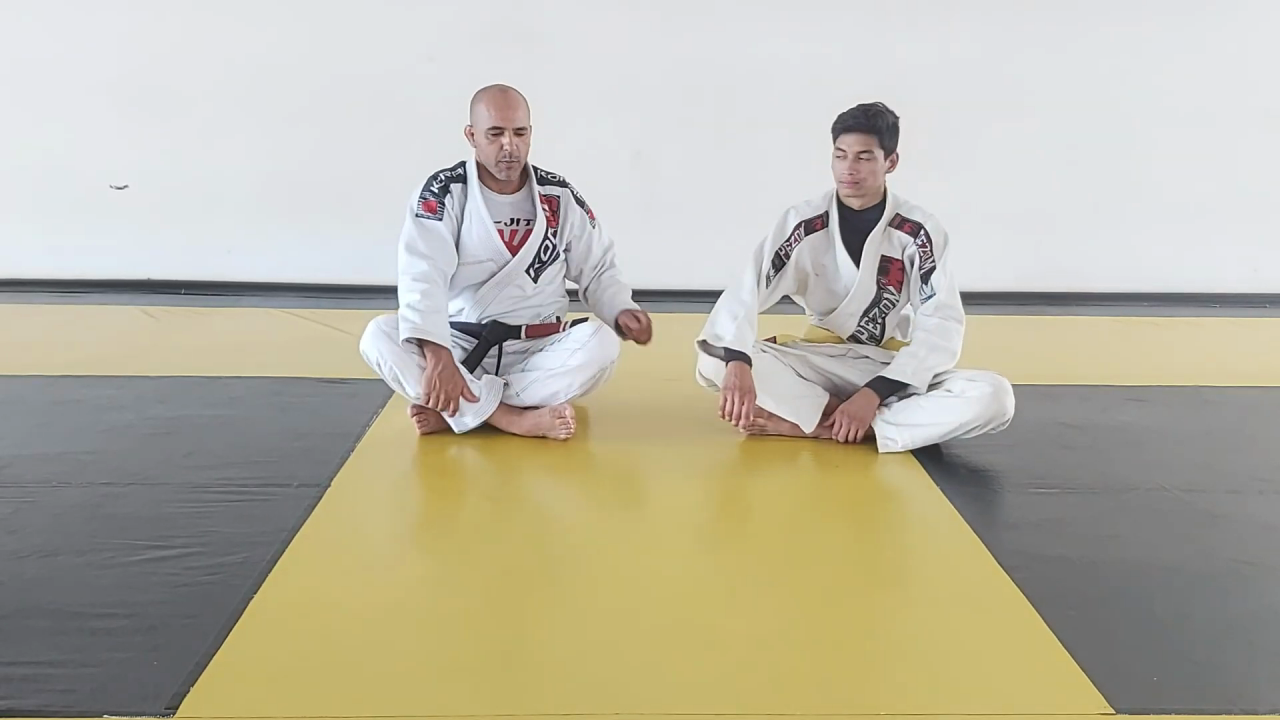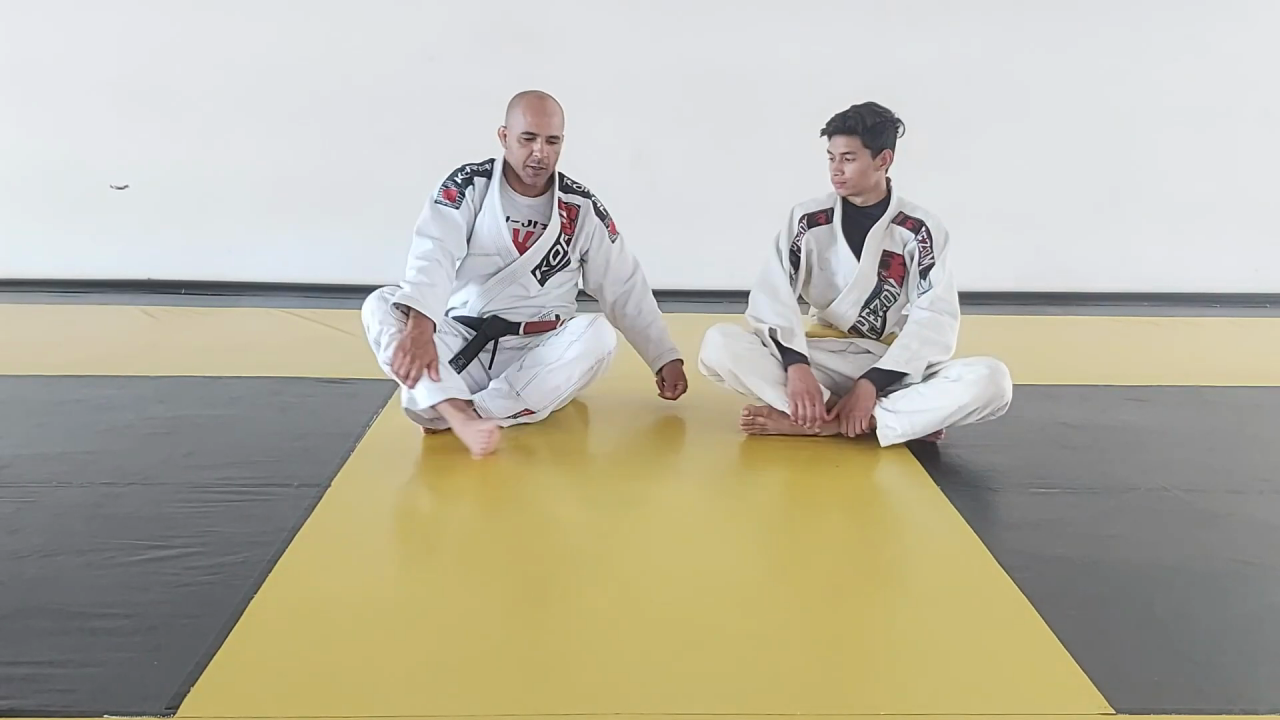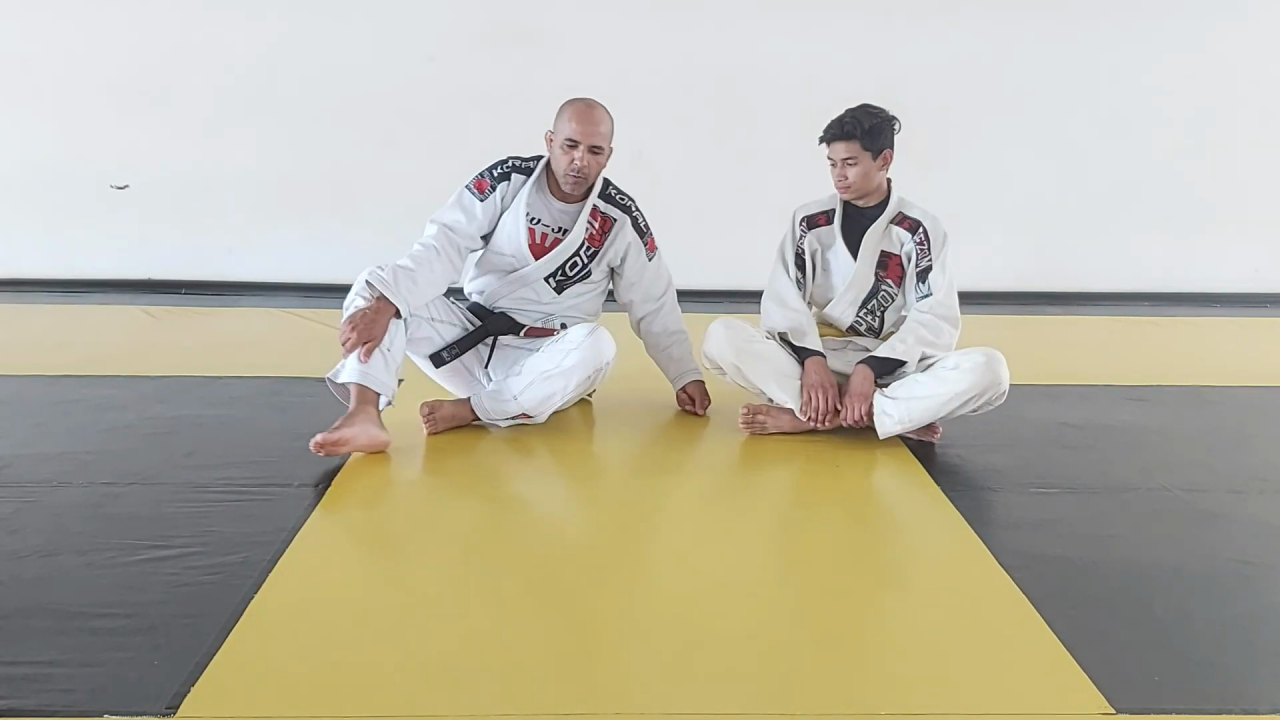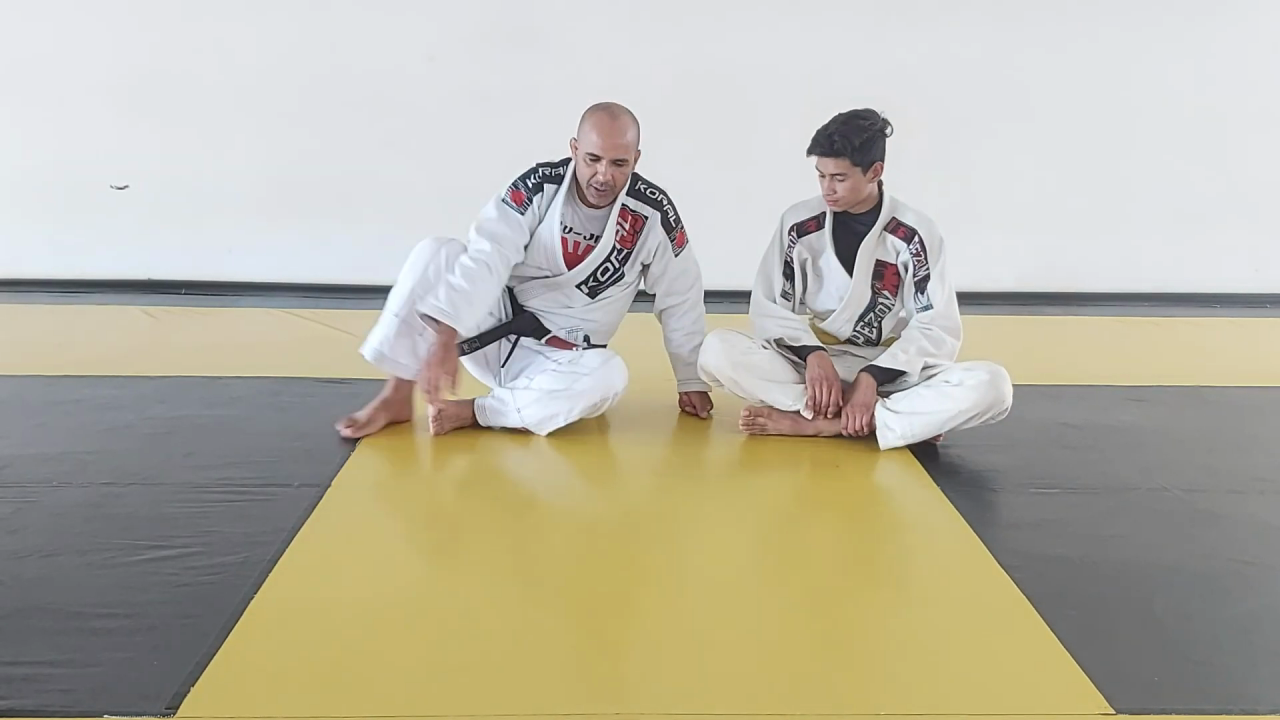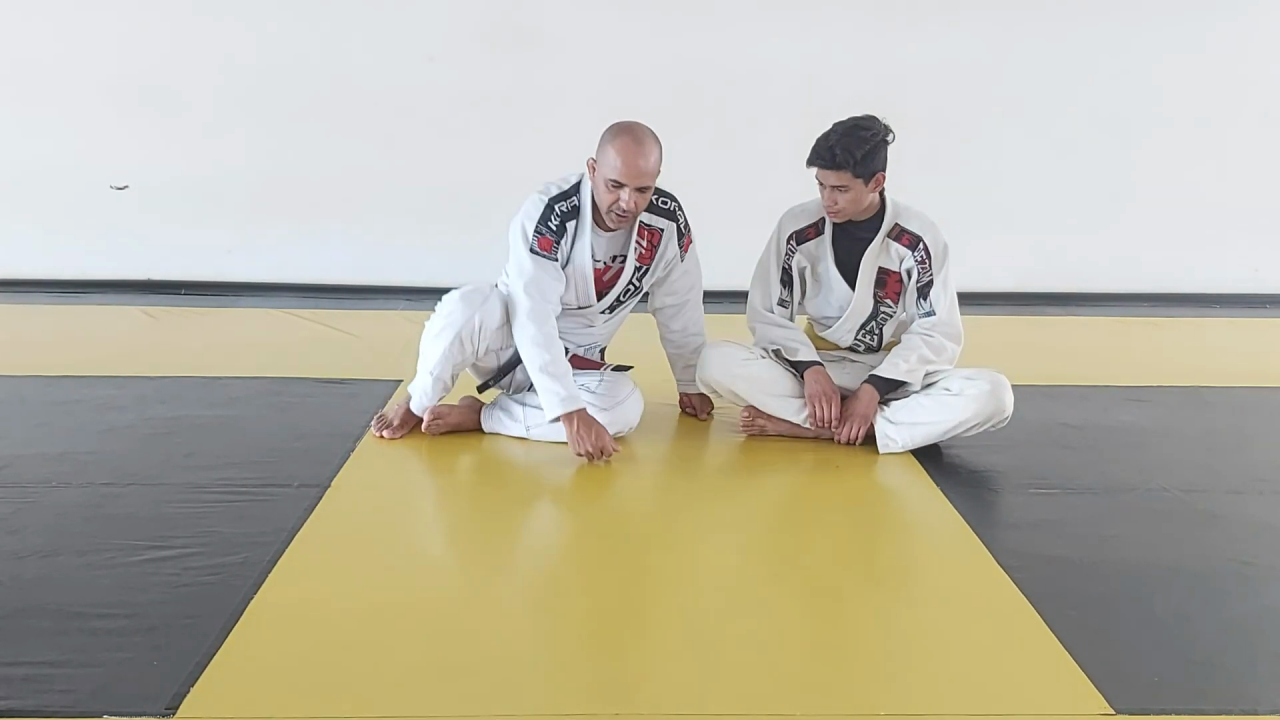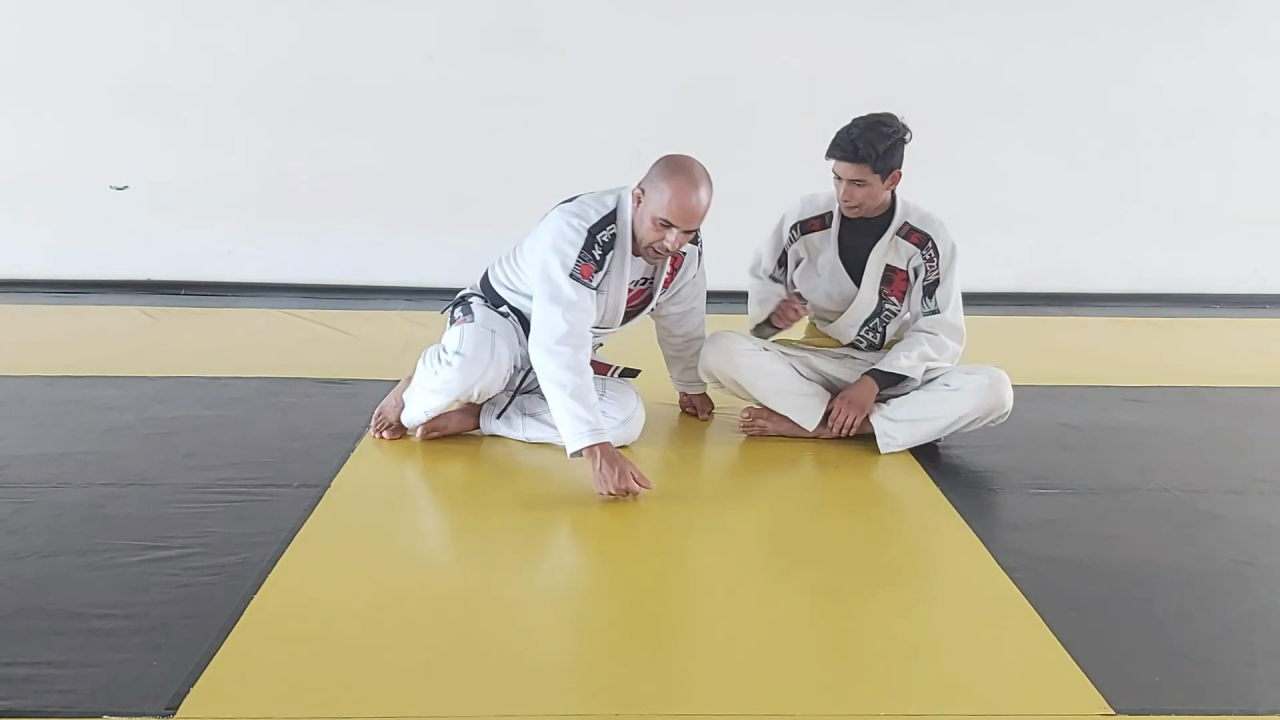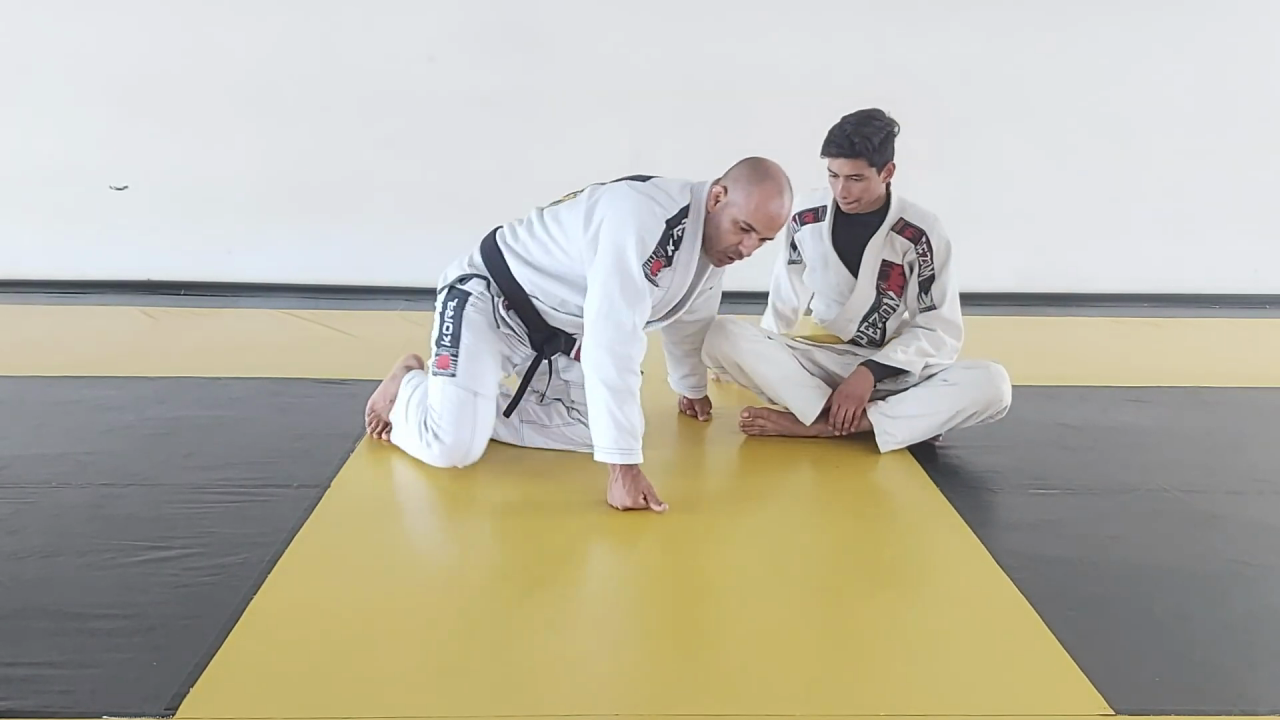
dt=0.4s
person 1, frame 1
left shoulder: (559, 196)
right shoulder: (442, 193)
left elbow: (597, 267)
right elbow: (421, 280)
left wrist: (624, 312)
right wrist: (438, 357)
left hip: (540, 351)
right hip: (462, 347)
left knee: (600, 344)
right knee: (380, 337)
left ankle: (450, 411)
right ankle: (514, 417)
person 1, frame 2
left shoulder: (581, 207)
right shoulder: (467, 185)
left elbow: (624, 288)
right elbow: (432, 260)
left wrist: (666, 357)
right wrist: (419, 325)
left hip: (539, 356)
right hip: (463, 348)
left knee: (598, 336)
right knee: (384, 306)
left ankle: (469, 409)
right ankle: (462, 423)
person 1, frame 3
left shoulder: (620, 218)
right shoulder: (507, 179)
left elbow: (655, 305)
right elbow: (442, 246)
left wrist: (686, 376)
right wrist: (385, 303)
left hip: (545, 359)
right hip: (470, 336)
left knee: (596, 346)
right knee: (378, 284)
left ankle: (470, 410)
right ankle: (364, 417)
person 1, frame 4
left shoulder: (655, 213)
right shoulder: (536, 185)
left elbow: (680, 300)
right elbow: (483, 261)
left wrist: (691, 381)
right wrist: (445, 337)
left hip: (563, 358)
right hip: (497, 329)
left knee: (608, 377)
right knee: (438, 253)
left ankle: (475, 412)
right ankle: (398, 394)
person 1, frame 5
left shoulder: (668, 219)
right shoulder: (546, 211)
left elbow: (679, 305)
right elbow: (532, 319)
left wrist: (689, 384)
right wrist: (572, 413)
left hip: (575, 360)
right hip: (511, 334)
left knee: (624, 407)
right knee: (471, 304)
left ankle: (479, 417)
right ankle: (416, 406)
person 1, frame 6
left shoulder: (681, 243)
right shoulder: (574, 230)
left elbow: (680, 316)
right elbow: (557, 350)
left wrist: (690, 385)
right wrist: (599, 452)
left hip: (568, 357)
right hip: (501, 318)
left knee: (626, 418)
right knee: (474, 366)
left ankle: (477, 414)
right ankle: (413, 397)
person 1, frame 7
left shoulder: (716, 238)
right shoulder: (645, 216)
left elbow: (687, 317)
right elbow: (614, 345)
left wrist: (691, 387)
right wrist: (624, 467)
left hip: (554, 327)
right hip: (488, 296)
left knee: (605, 423)
right knee: (452, 445)
left ankle: (479, 406)
right ankle: (407, 385)
person 2, frame 1
left shoulder: (920, 230)
right shoulder: (802, 222)
left elbow: (940, 325)
right elbow: (746, 293)
left wrist: (874, 393)
right wrist: (738, 365)
left hip: (892, 370)
right hip: (821, 363)
left knee: (993, 398)
right knee: (715, 362)
left ankle: (809, 421)
person 2, frame 2
left shoulder: (921, 229)
right shoulder: (807, 218)
left elbow: (934, 319)
right elbow: (774, 296)
left wrist: (872, 381)
right wrist: (797, 365)
left hip: (891, 367)
right hip: (819, 358)
left knee: (990, 382)
right knee: (719, 345)
left ankle: (804, 420)
person 2, frame 3
left shoulder: (921, 229)
right shoulder: (809, 220)
left elbow: (935, 321)
right elbow: (782, 300)
left wrist: (870, 368)
right wrist: (812, 360)
left hip: (892, 364)
right hip: (819, 355)
left knee: (987, 369)
right knee: (721, 337)
left ankle: (811, 416)
person 2, frame 4
left shoulder: (916, 232)
right shoulder: (798, 222)
left elbow: (936, 327)
right elbow: (770, 307)
left wrist: (872, 377)
right wrist: (812, 354)
left hip: (891, 367)
right hip: (816, 360)
left knee: (991, 386)
right knee: (717, 351)
left ankle: (818, 422)
person 2, frame 5
left shoulder: (919, 238)
right shoulder: (797, 226)
left elbow: (935, 333)
right elbow: (767, 314)
left wrist: (874, 388)
right wrist: (810, 370)
left hip: (892, 372)
right hip: (816, 365)
left knee: (992, 395)
right knee: (716, 365)
left ankle: (817, 425)
person 2, frame 6
left shoulder: (927, 236)
right shoulder: (805, 218)
left elbow: (939, 333)
right elbow: (765, 279)
left wrist: (873, 382)
right wrist: (775, 307)
left hip: (893, 369)
right hip: (821, 361)
left knee: (993, 390)
right knee: (719, 352)
left ankle: (816, 423)
person 2, frame 7
left shoulder: (921, 231)
right shoulder: (806, 214)
left elbow: (938, 331)
left wrist: (870, 373)
right wrist: (764, 358)
left hip: (890, 367)
right hip: (822, 359)
left knee: (991, 386)
right knee: (723, 336)
left ankle: (822, 423)
